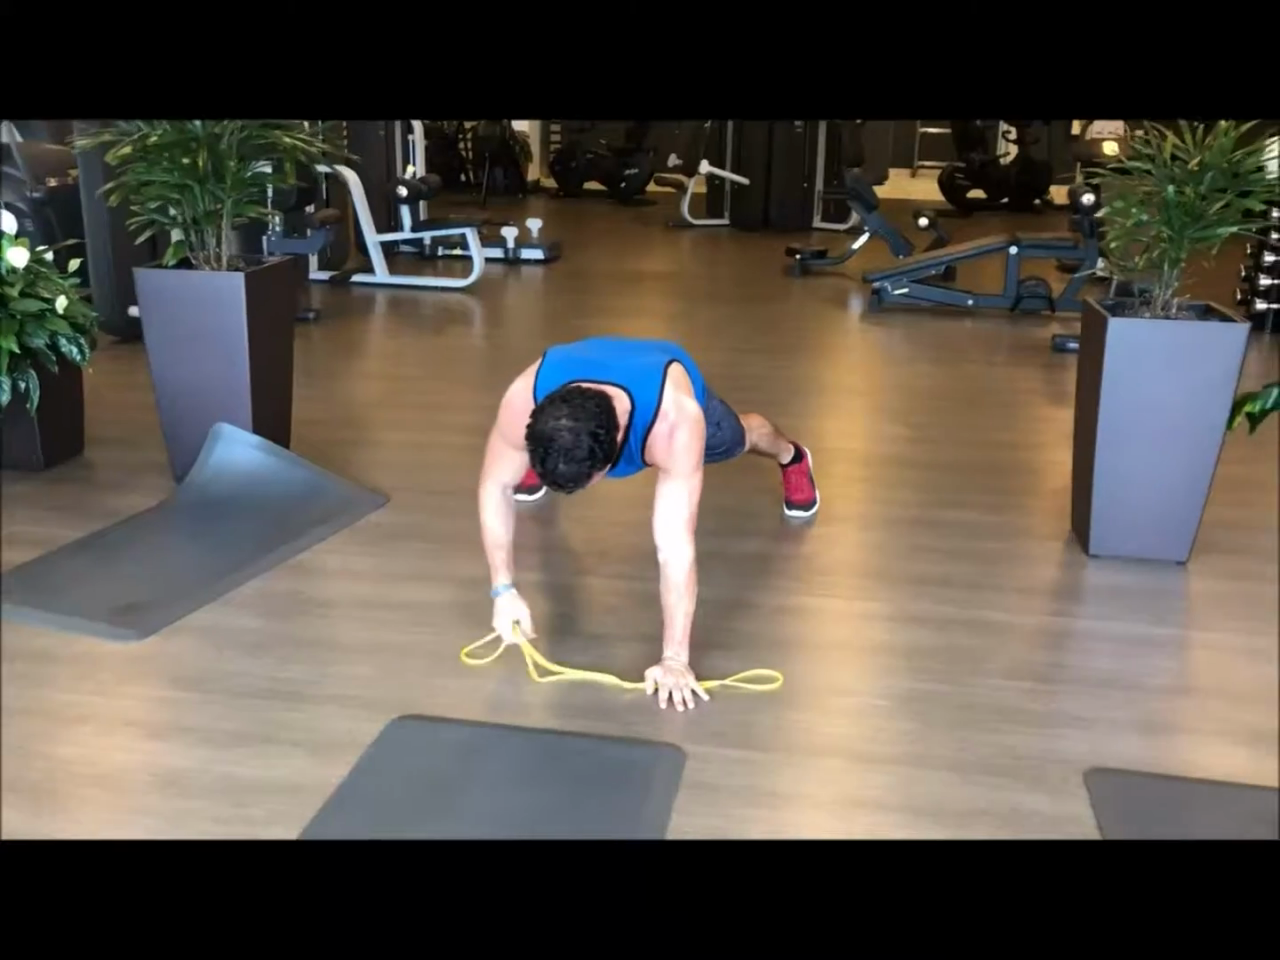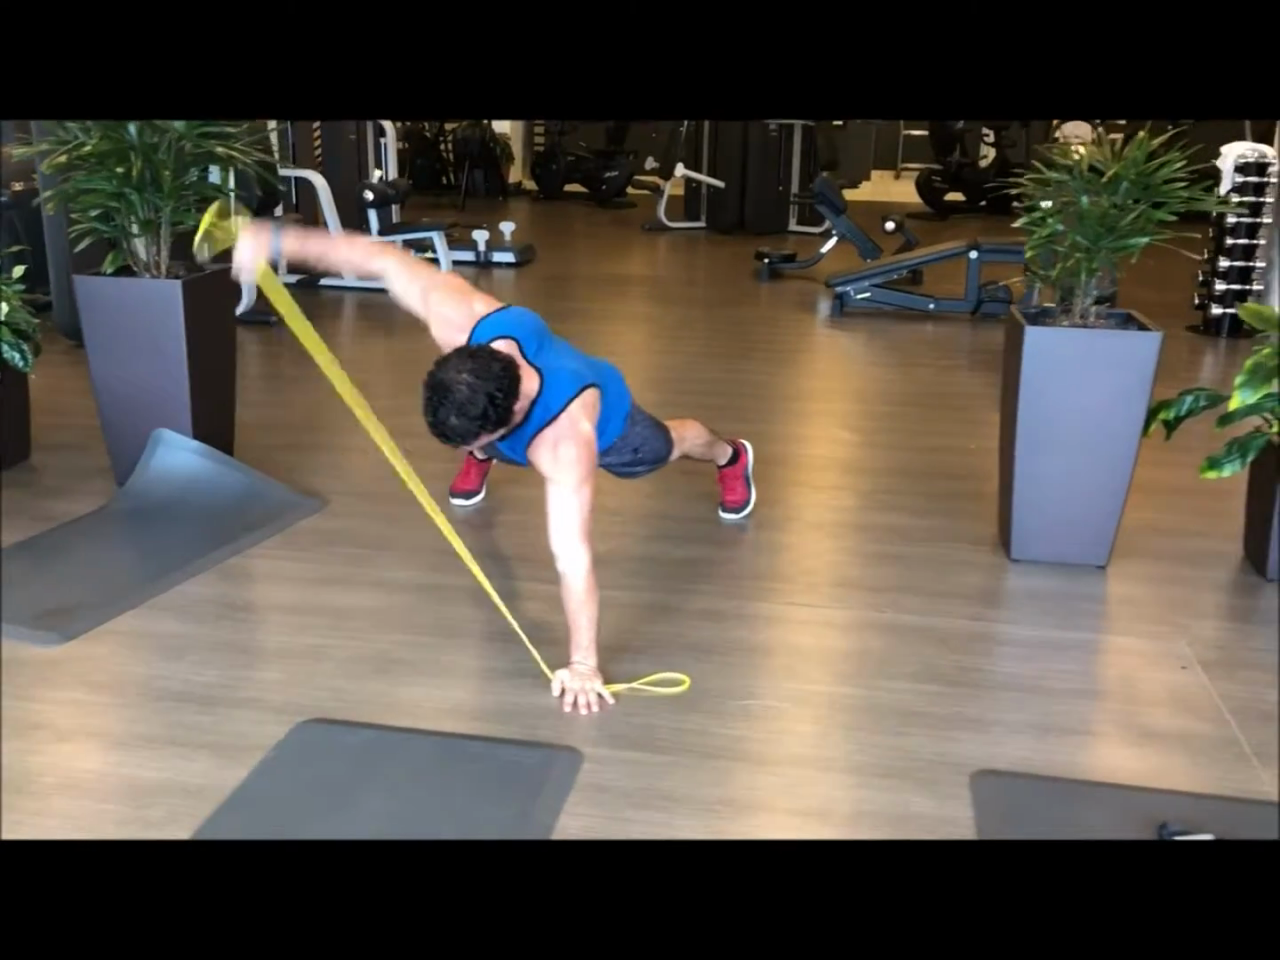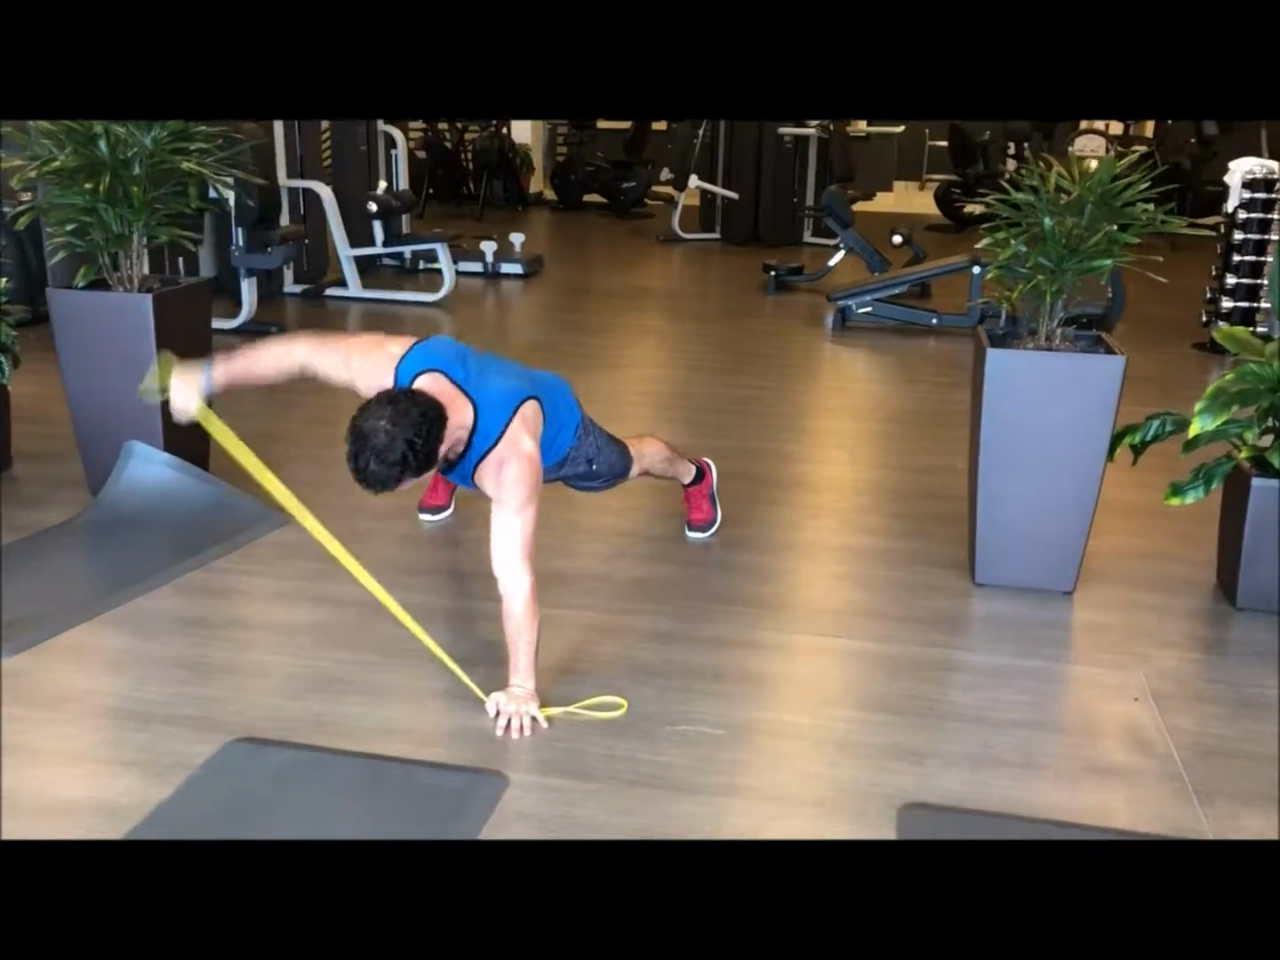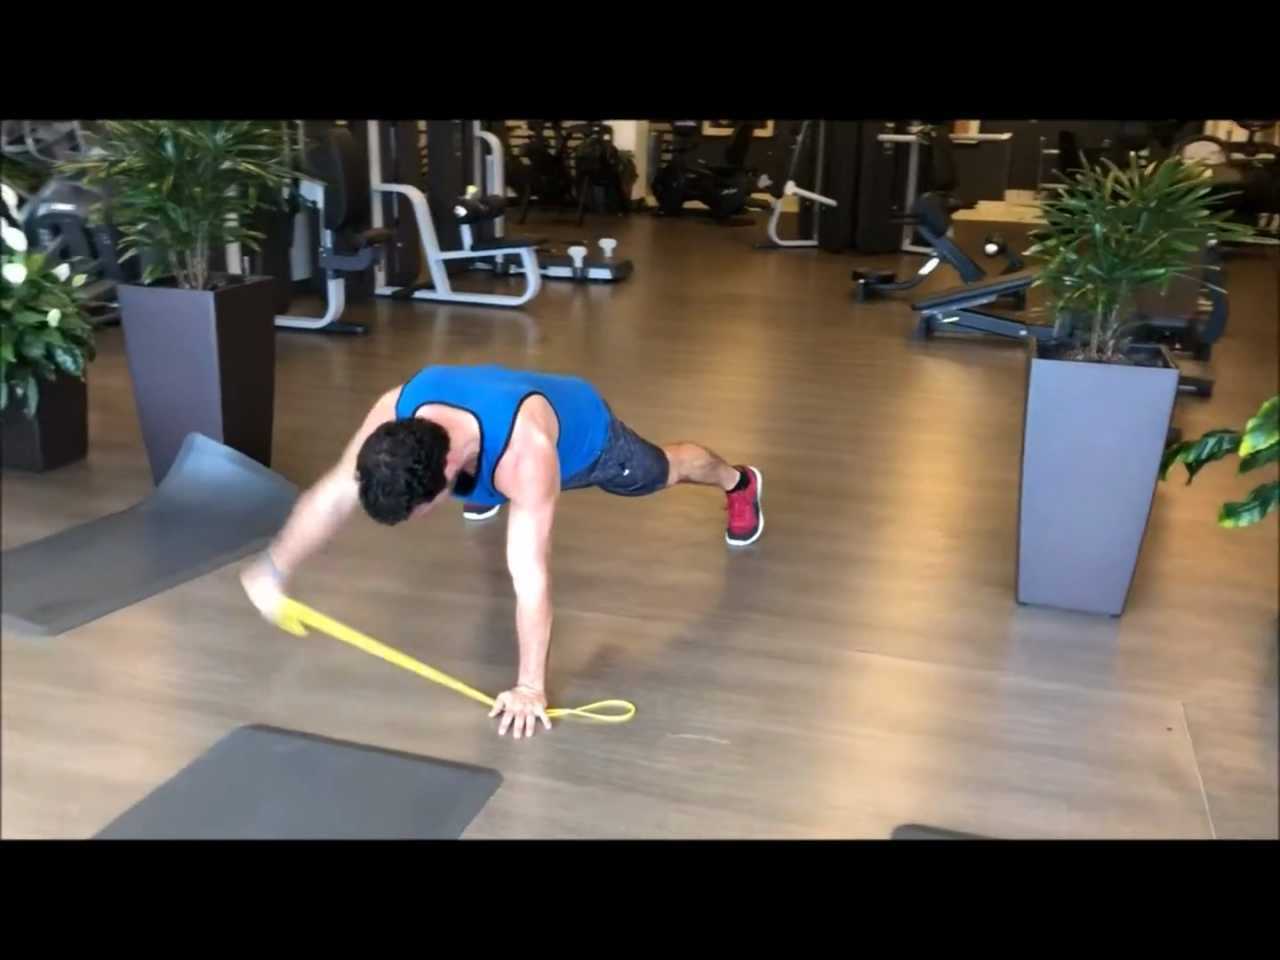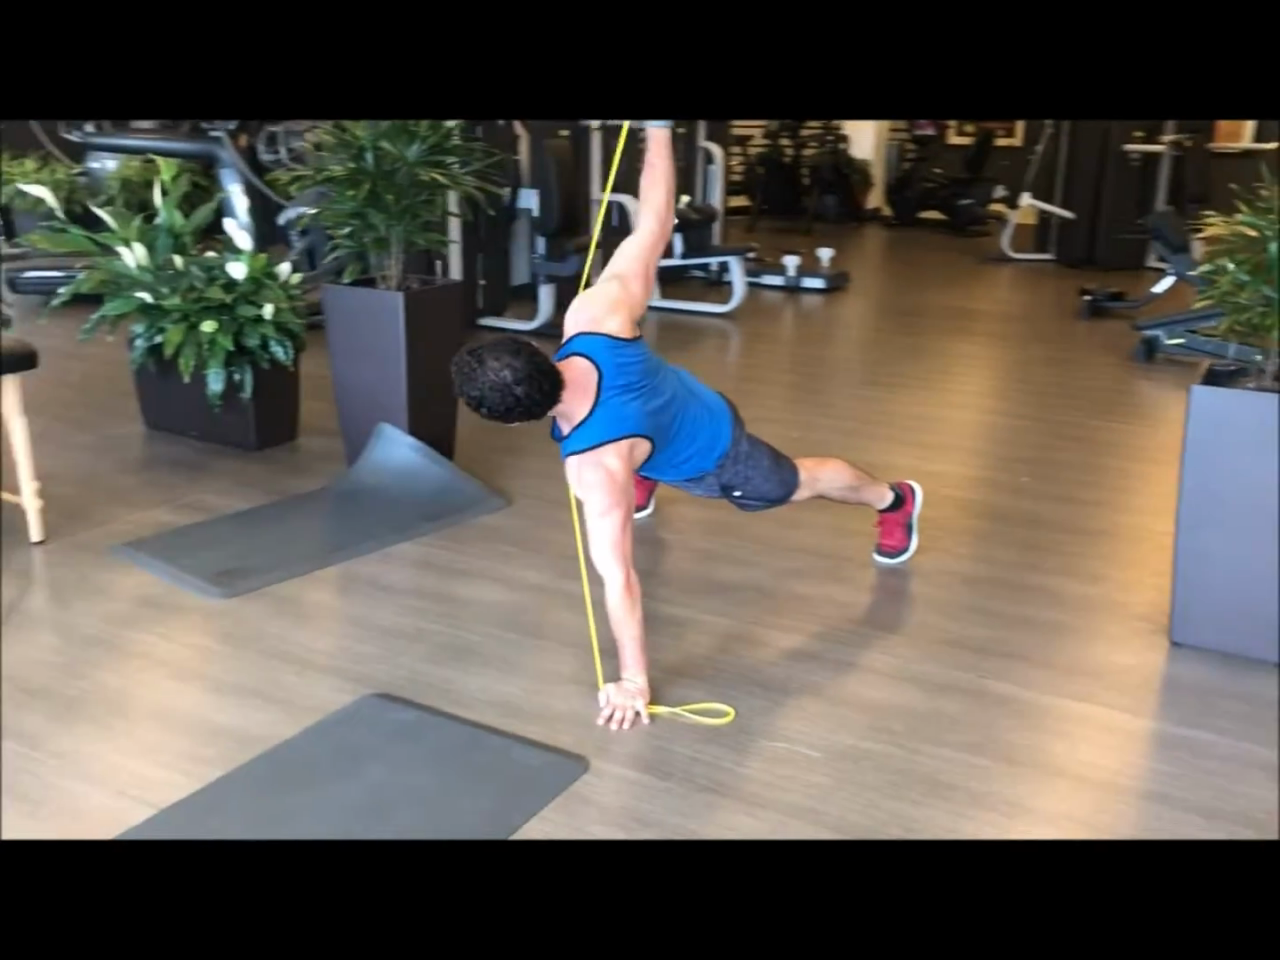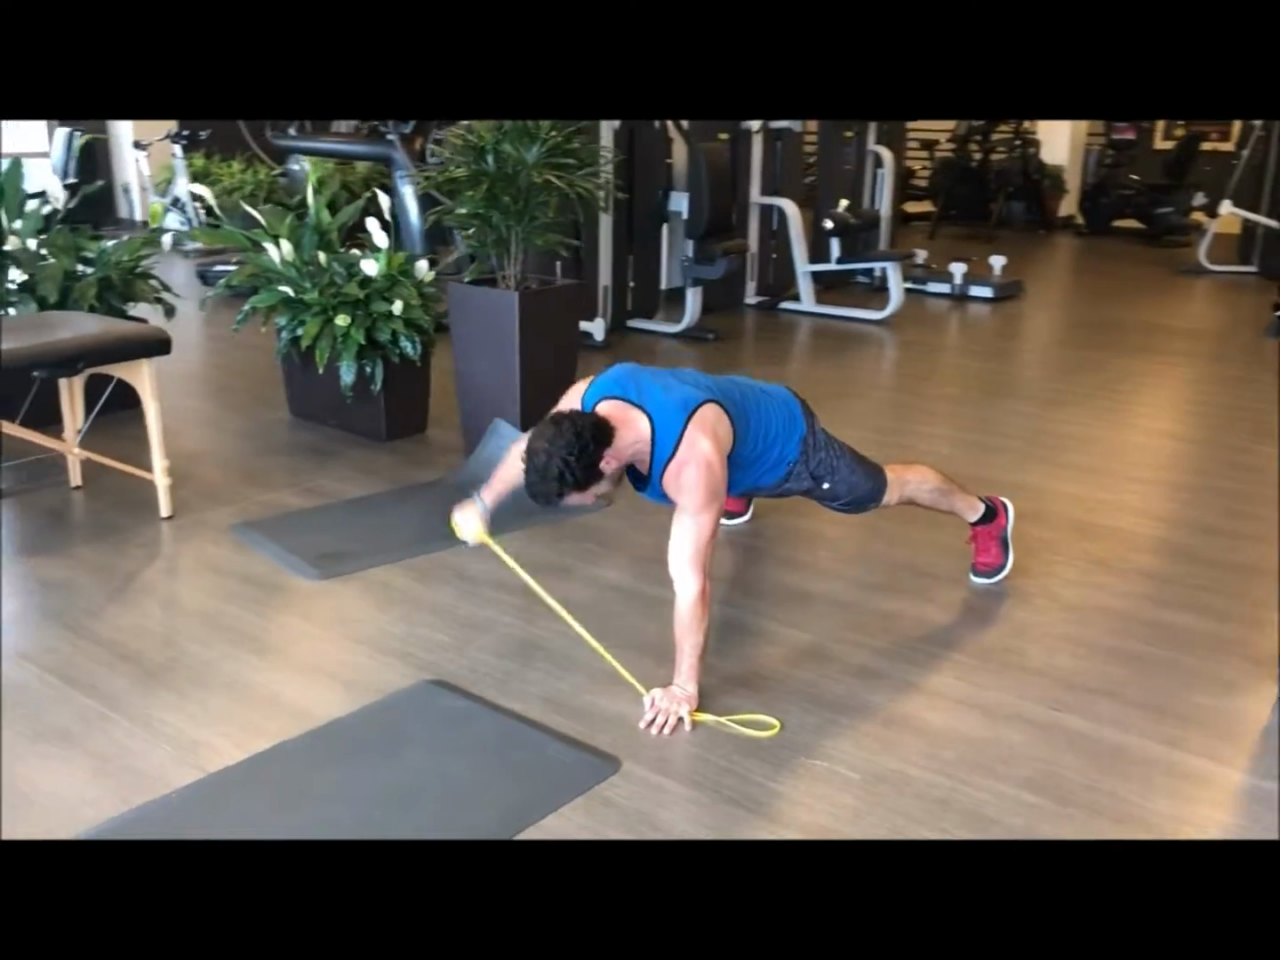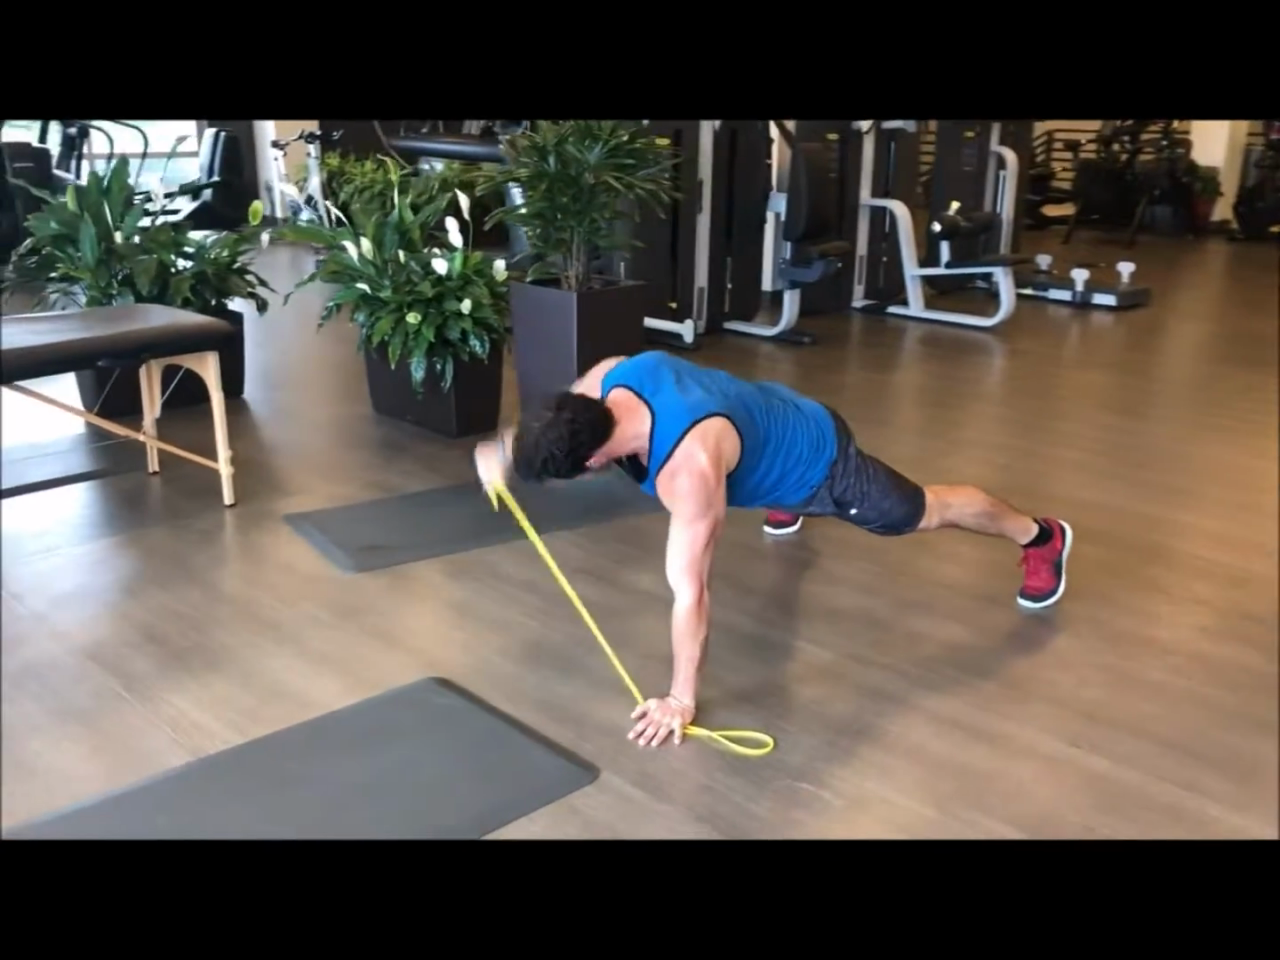
dt=0.7s
person 1, frame 1
left shoulder: (676, 422)
right shoulder: (525, 399)
left elbow: (674, 547)
right elbow: (494, 487)
left wrist: (674, 659)
right wrist: (503, 589)
left hip: (673, 383)
right hip: (584, 372)
left knee: (737, 440)
right knee: (527, 476)
left ankle: (790, 455)
right ankle: (536, 468)
person 1, frame 2
left shoulder: (565, 441)
right shoulder: (477, 324)
left elbow: (572, 559)
right elbow: (388, 262)
left wrist: (582, 666)
right wrist: (278, 240)
left hip: (609, 432)
left knee: (666, 446)
right knee: (480, 448)
left ankle: (729, 455)
right ankle: (483, 463)
person 1, frame 3
left shoulder: (509, 459)
right shoulder: (397, 368)
left elbow: (514, 581)
right elbow: (303, 353)
left wrist: (521, 688)
right wrist: (210, 375)
left hip: (559, 439)
right hip: (495, 395)
left knee: (625, 463)
right knee: (441, 482)
left ankle: (693, 473)
right ankle: (448, 485)
person 1, frame 4
left shoulder: (522, 456)
right shoulder: (394, 415)
left elbow: (530, 578)
right elbow: (332, 494)
left wrist: (530, 688)
right wrist: (272, 567)
left hip: (590, 441)
left knee: (663, 469)
right knee: (486, 491)
left ankle: (738, 480)
right ankle: (489, 490)
person 1, frame 5
left shoulder: (595, 465)
right shoulder: (597, 321)
left elbow: (617, 579)
right elbow: (651, 230)
left wrist: (634, 682)
right wrist: (658, 132)
left hip: (714, 459)
right hip: (690, 406)
left knee: (800, 485)
left ankle: (895, 499)
person 1, frame 6
left shoulder: (689, 461)
right shoulder: (589, 398)
left elbow: (690, 581)
right elbow: (529, 449)
left wrist: (683, 687)
right wrist: (480, 502)
left hip: (791, 448)
right hip: (748, 411)
left knee: (886, 488)
right knee: (726, 496)
left ankle: (986, 515)
right ankle: (739, 490)
person 1, frame 7
left shoulder: (685, 470)
right shoulder: (612, 378)
left elbow: (689, 592)
right elbow: (558, 412)
left wrist: (681, 700)
right wrist: (502, 449)
left hip: (821, 467)
right hip: (784, 415)
left knee: (926, 511)
left ankle: (1040, 537)
right ankle: (787, 506)
